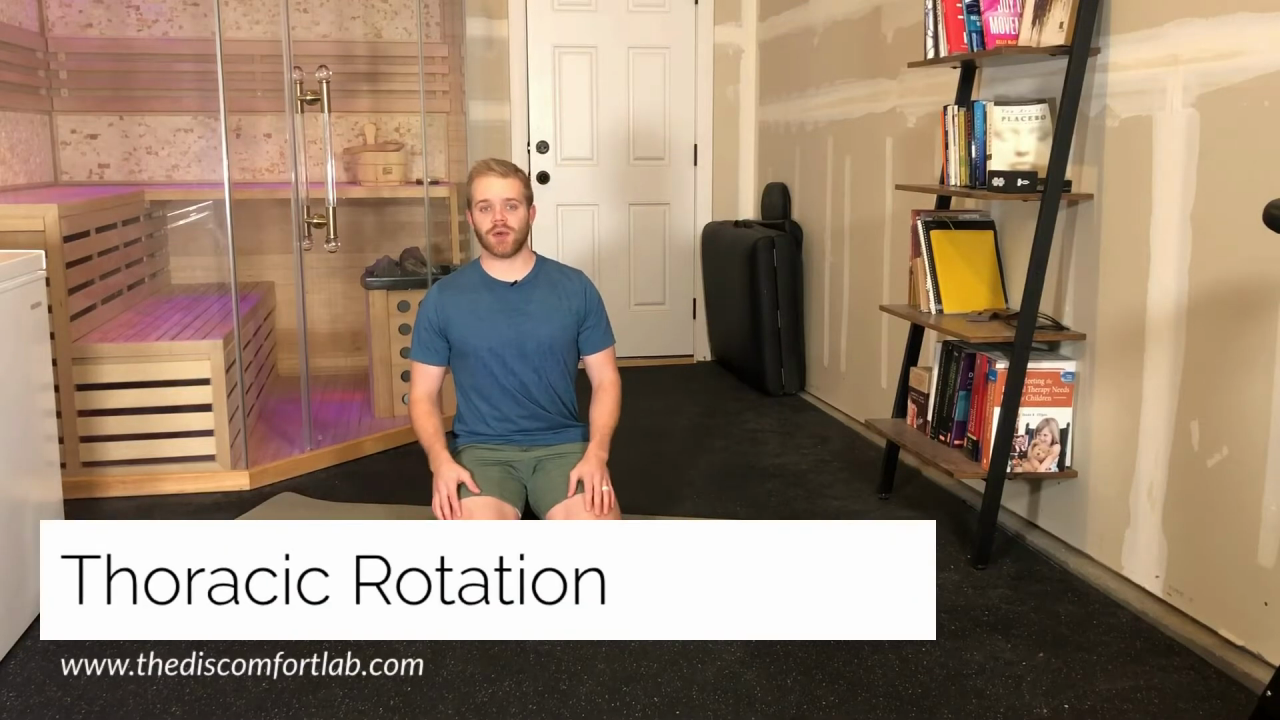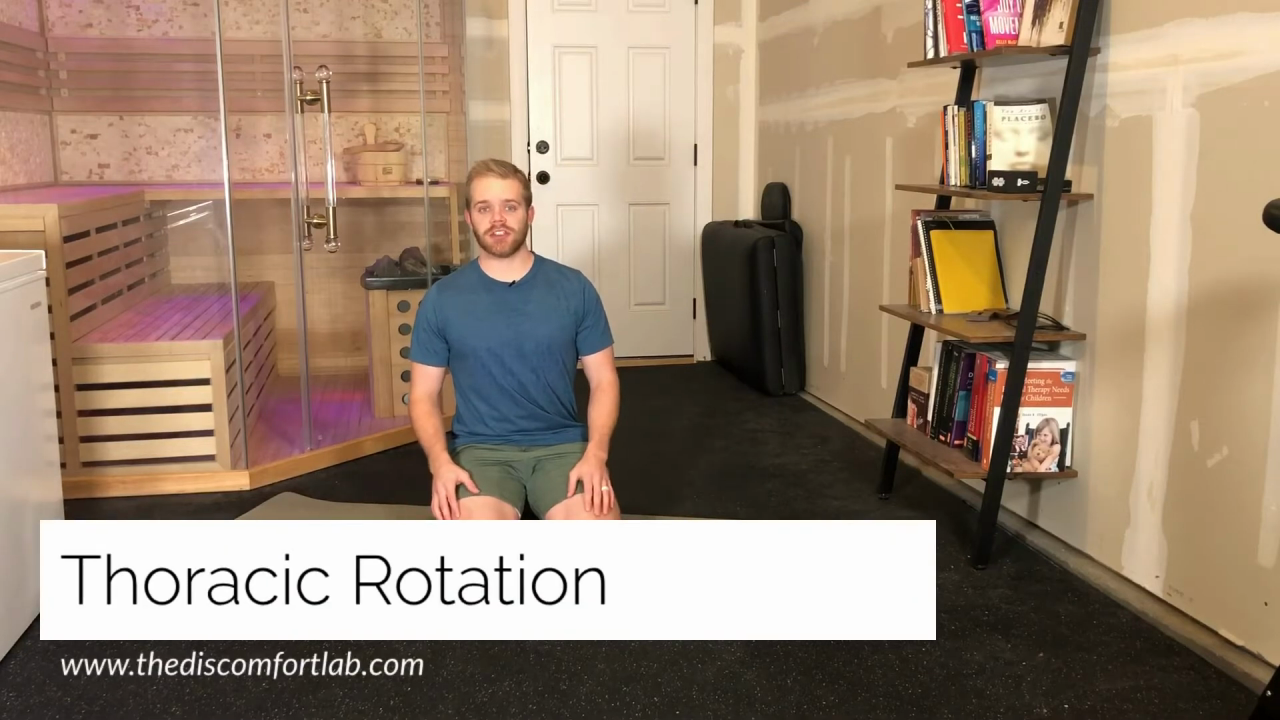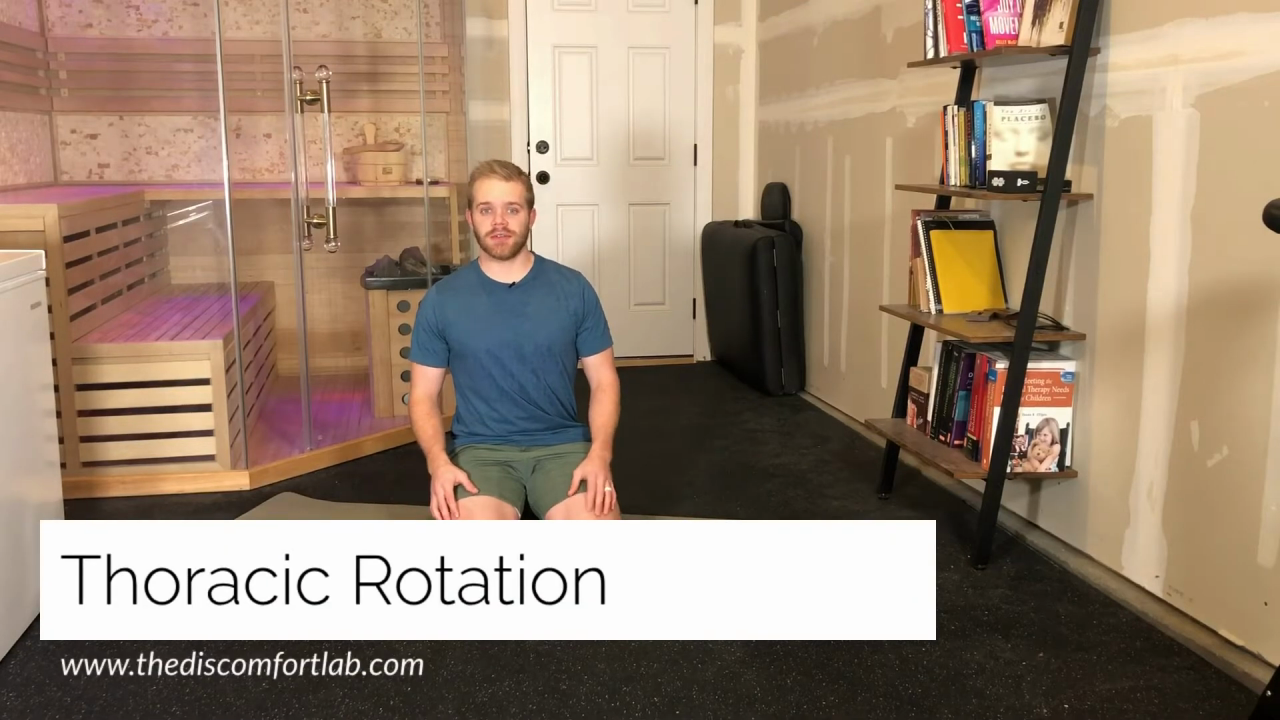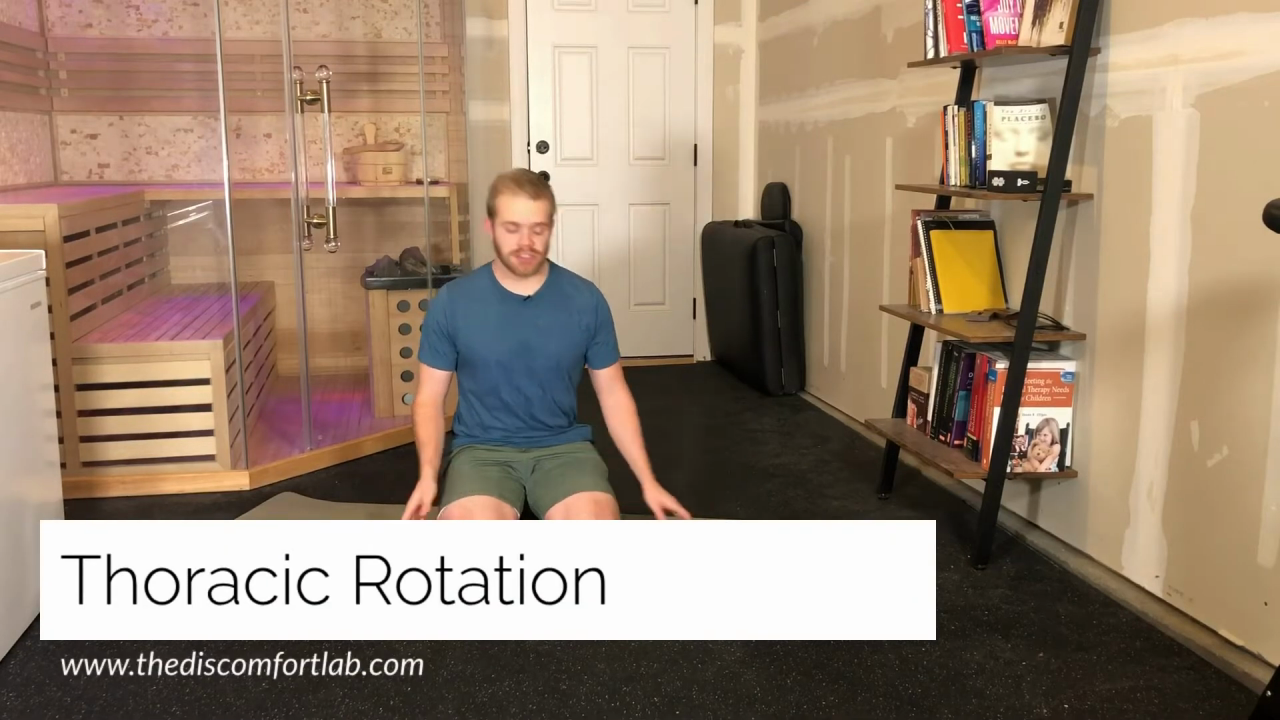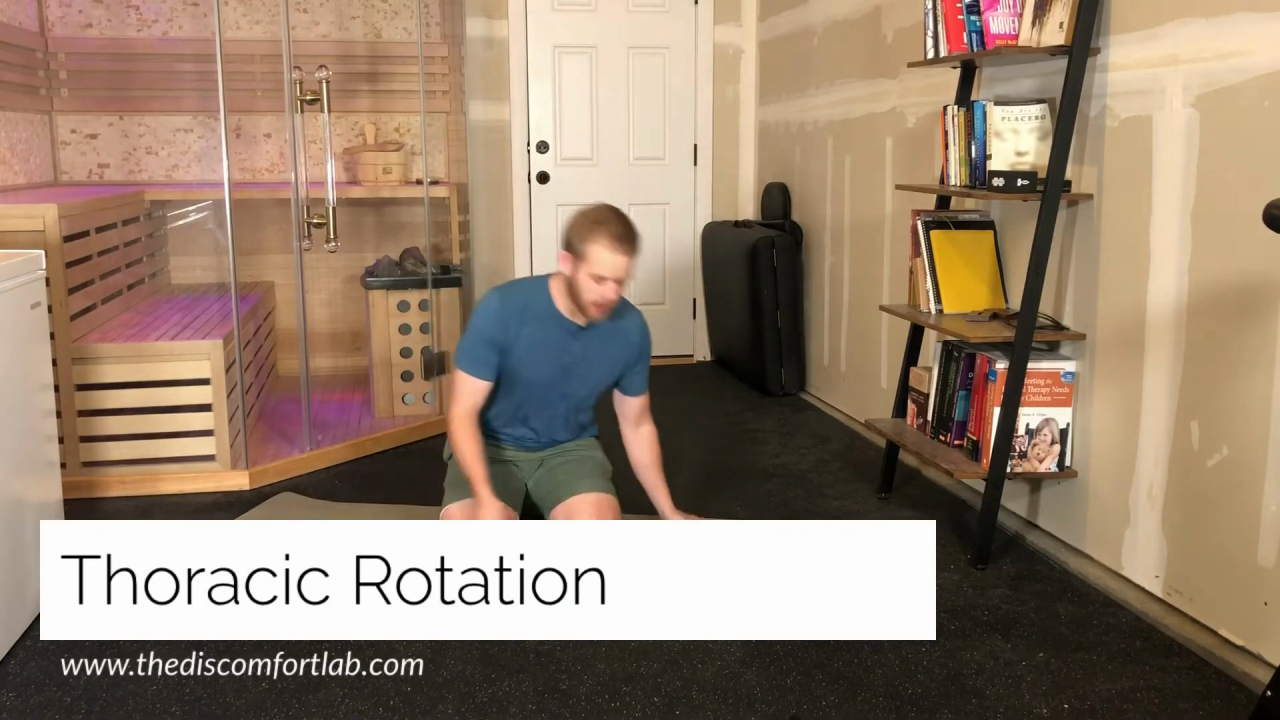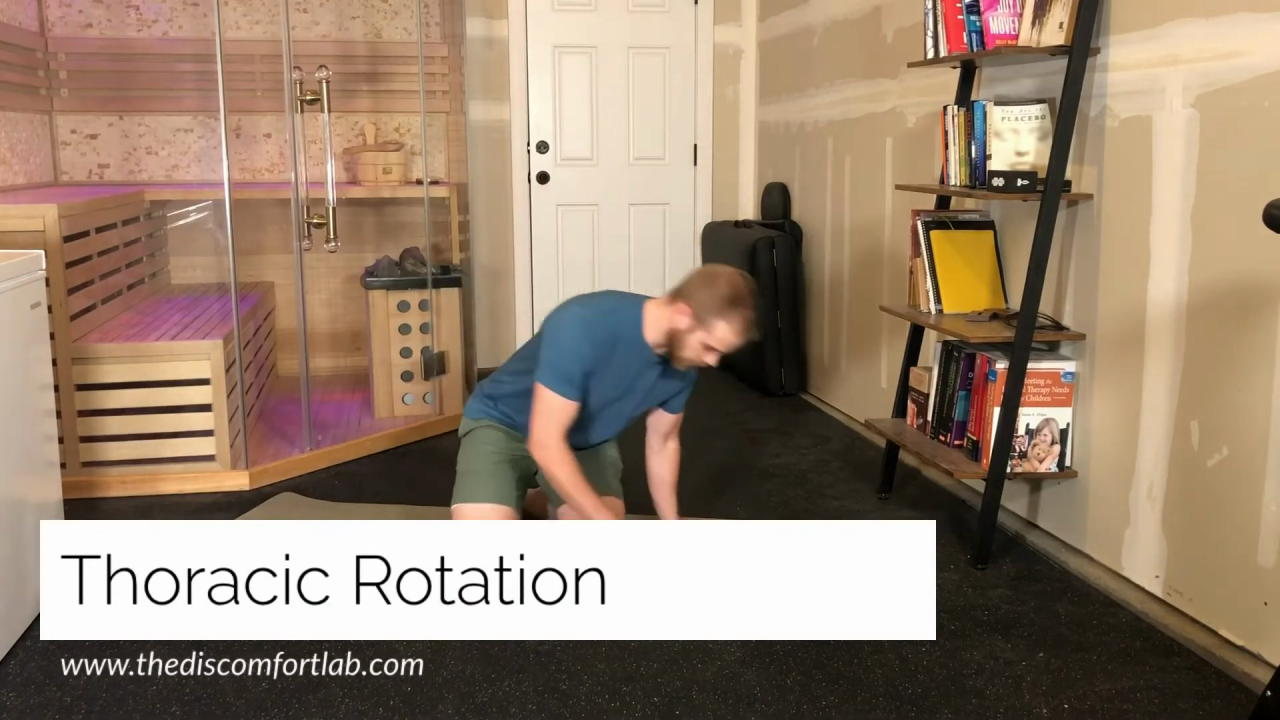
dt=0.3s
person 1, frame 1
left shoulder: (575, 288)
right shoulder: (443, 298)
left elbow: (605, 380)
right elbow: (423, 395)
left wrist: (596, 453)
right wrist: (441, 460)
left hip: (562, 445)
right hip: (482, 448)
person 1, frame 2
left shoulder: (574, 288)
right shoulder: (442, 300)
left elbow: (603, 381)
right elbow: (423, 395)
left wrist: (595, 453)
right wrist: (440, 461)
left hip: (562, 444)
right hip: (482, 448)
person 1, frame 3
left shoulder: (573, 289)
right shoulder: (442, 300)
left elbow: (604, 381)
right elbow: (423, 396)
left wrist: (599, 453)
right wrist: (438, 462)
left hip: (562, 445)
right hip: (482, 448)
person 1, frame 4
left shoulder: (585, 300)
right shoulder: (452, 302)
left elbow: (614, 393)
right elbow: (430, 398)
left wrist: (649, 482)
right wrist: (428, 475)
left hip: (562, 447)
right hip: (482, 449)
person 1, frame 5
left shoulder: (631, 329)
right shoulder: (501, 309)
left elbow: (637, 425)
right elbow: (463, 413)
left wrist: (668, 512)
right wrist: (485, 499)
left hip: (569, 447)
right hip: (491, 446)
person 1, frame 6
left shoulder: (681, 360)
right shoulder: (583, 325)
left elbow: (663, 440)
right elbow: (546, 443)
left hip: (585, 442)
right hip: (500, 423)
left ankle: (550, 502)
